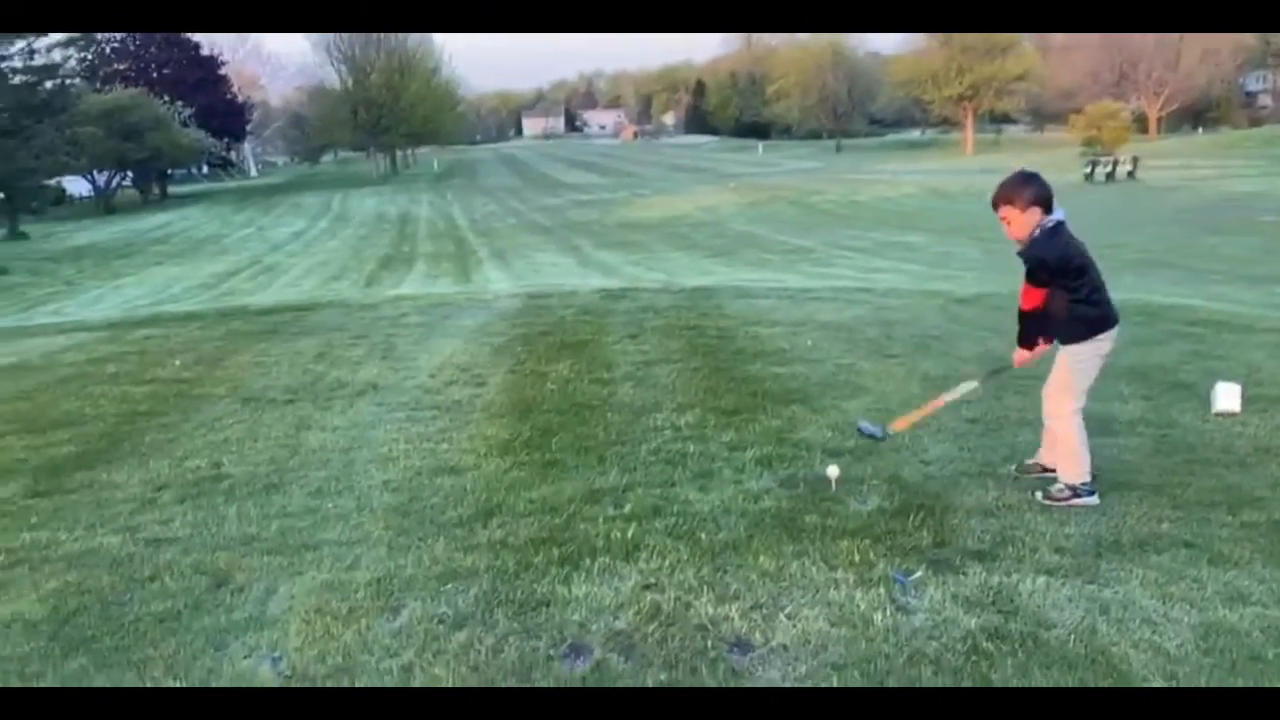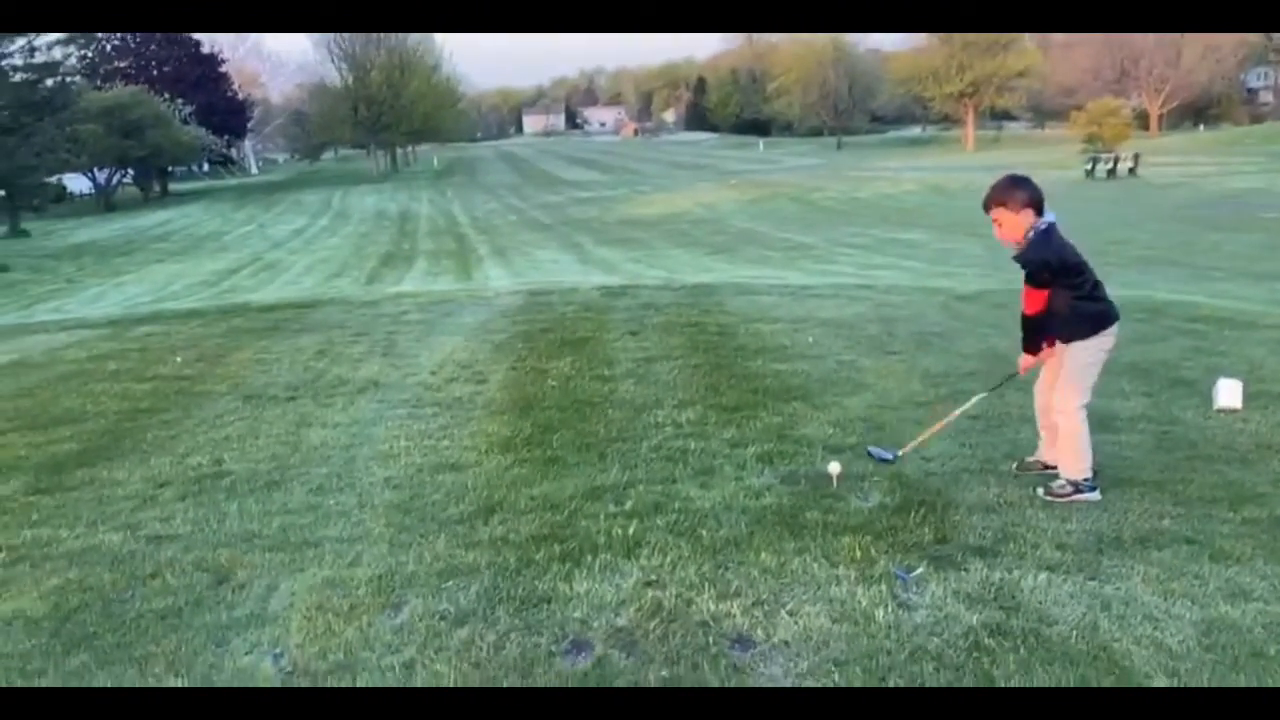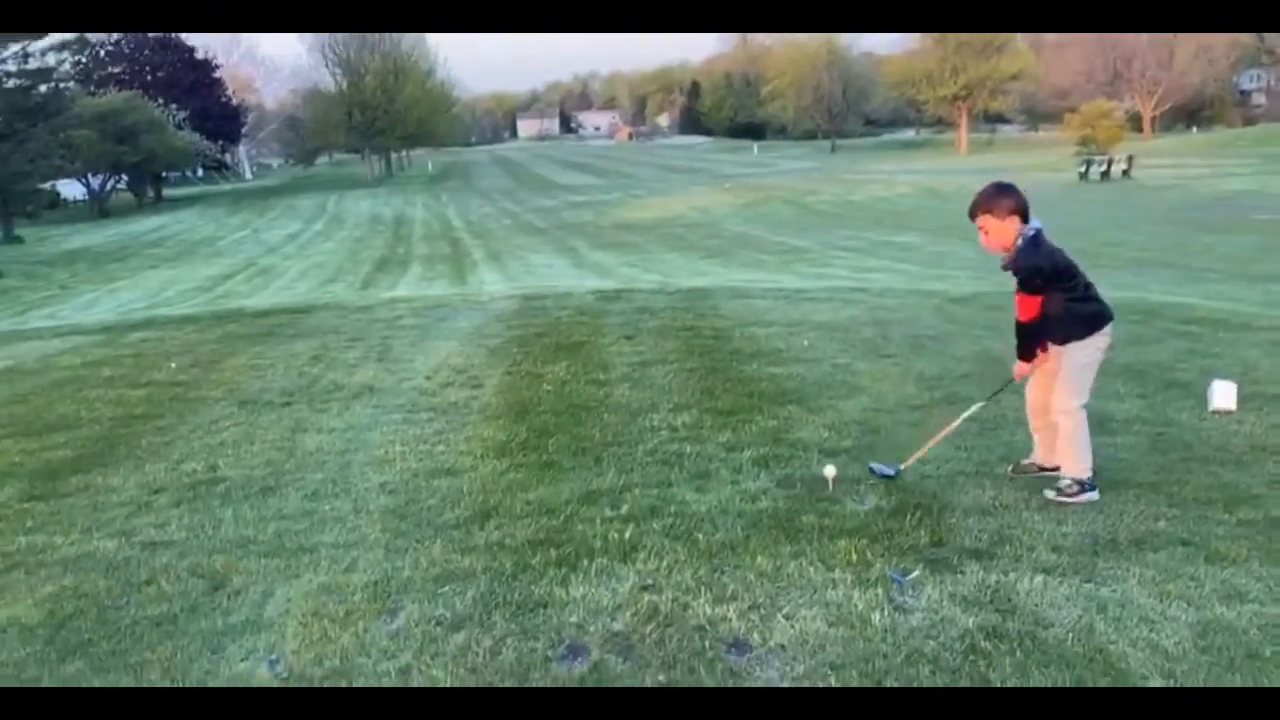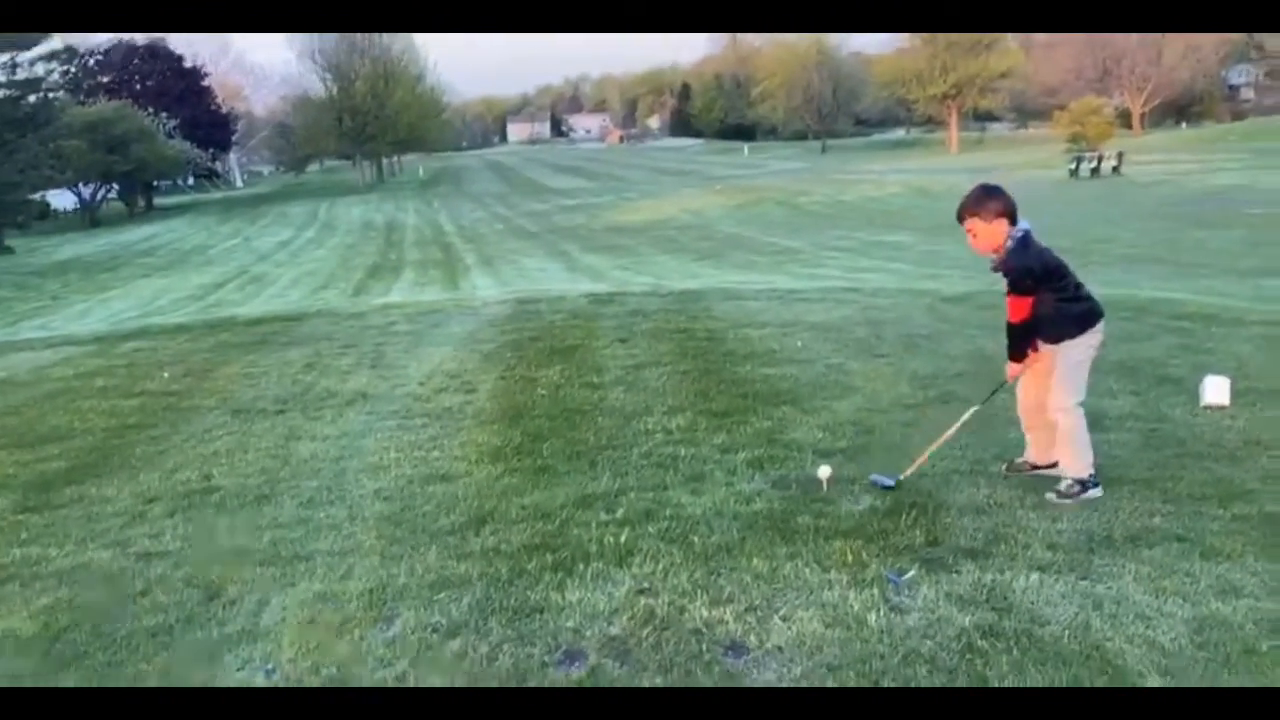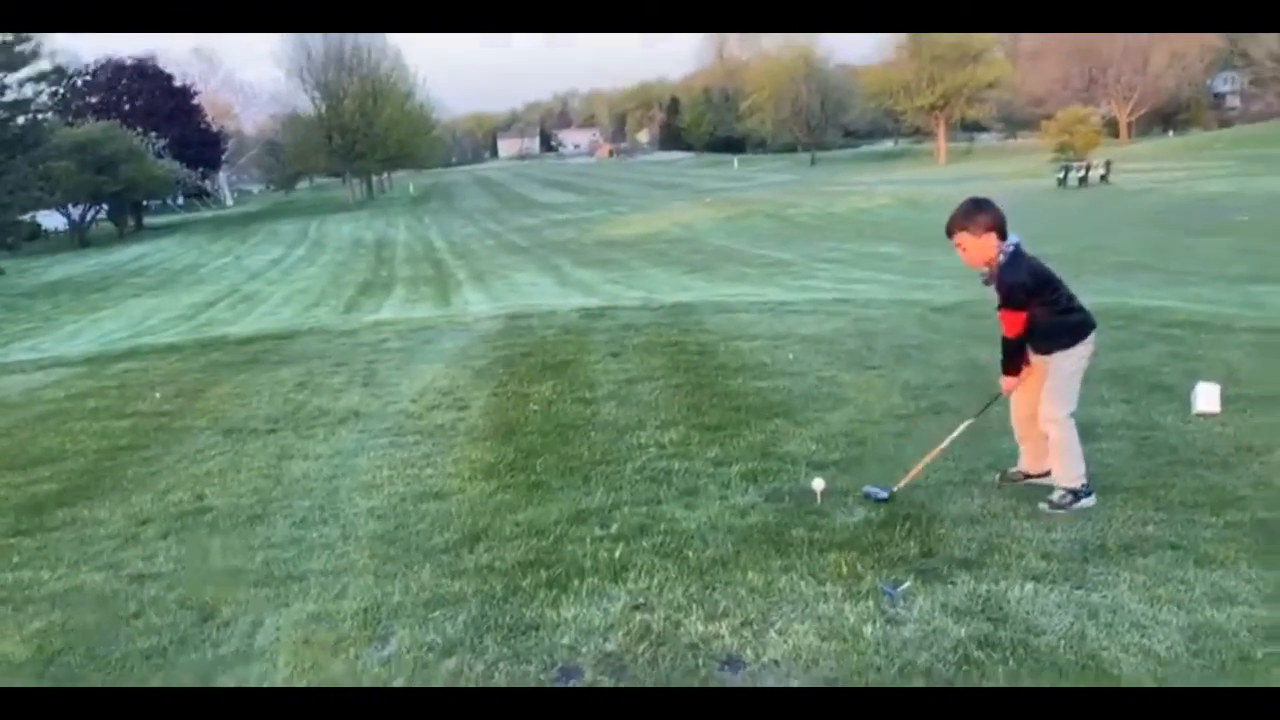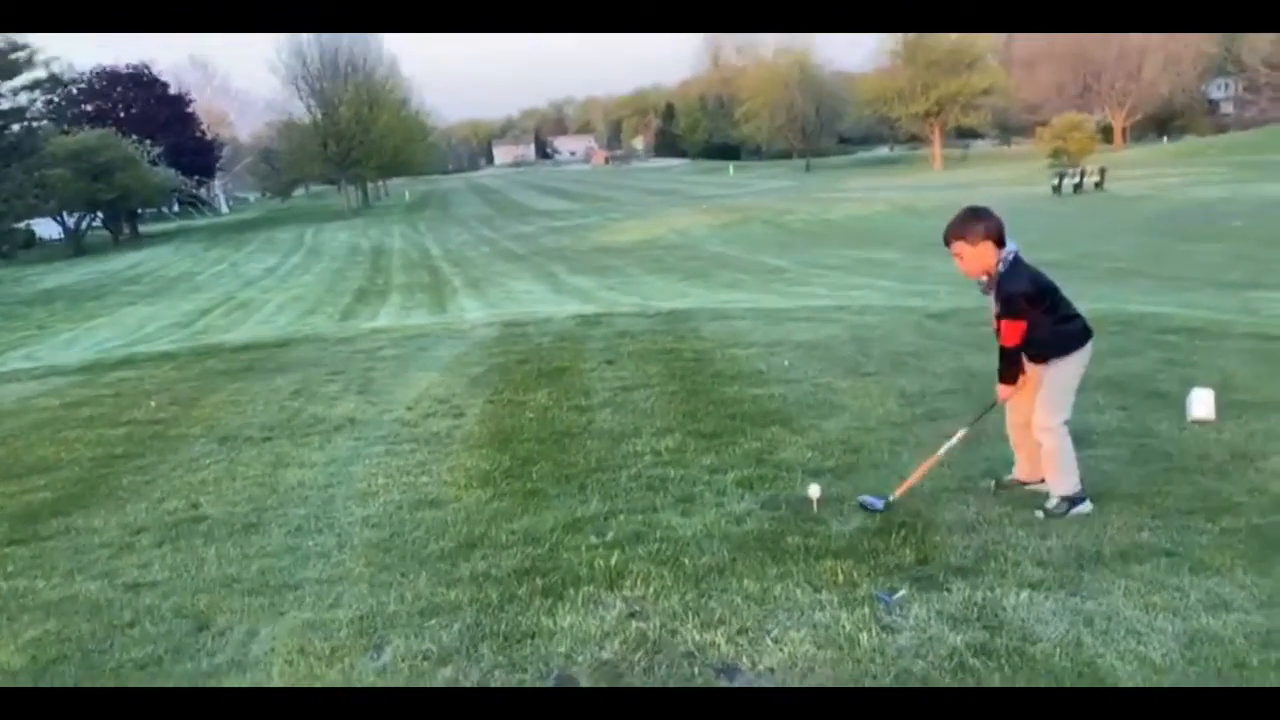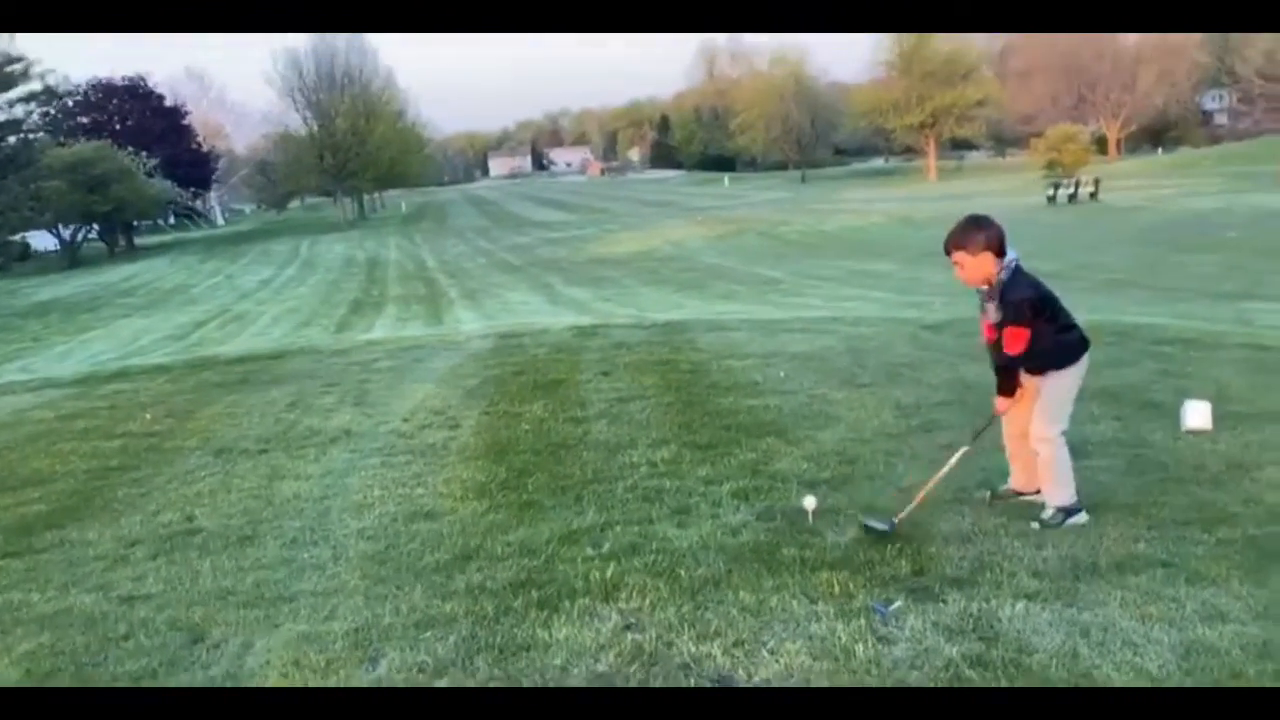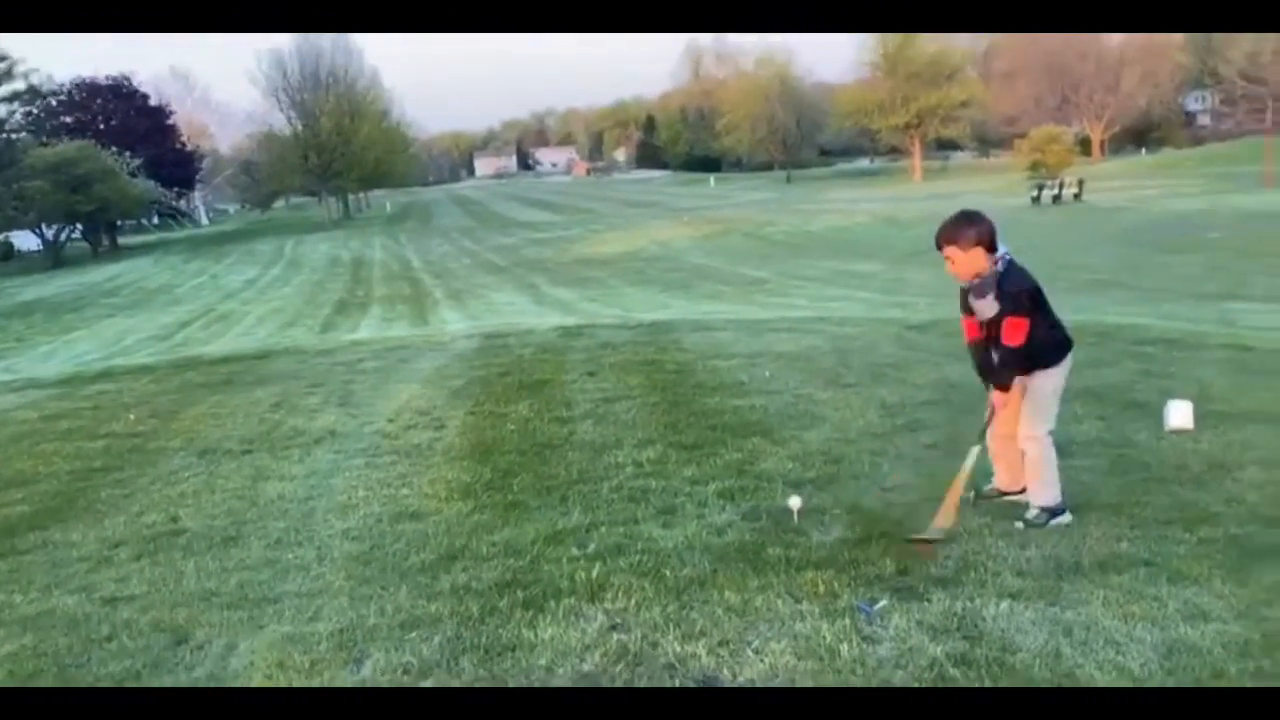
dt=0.1s
person 1, frame 1
left shoulder: (1041, 252)
right shoulder: (1053, 241)
left elbow: (1032, 305)
left wrist: (1024, 345)
right wrist: (1044, 338)
left hip: (1088, 336)
right hip: (1077, 332)
left knee: (1064, 406)
right knee: (1056, 397)
left ankle: (1078, 484)
right ankle: (1052, 459)
person 1, frame 2
left shoulder: (1039, 255)
right shoulder: (1045, 243)
left elbow: (1034, 307)
left wrist: (1030, 349)
right wrist: (1046, 343)
left hip: (1089, 333)
right hip: (1075, 331)
left knee: (1067, 402)
right knee: (1046, 393)
left ankle: (1080, 480)
right ankle: (1052, 456)
person 1, frame 3
left shoulder: (1031, 261)
right shoulder: (1029, 252)
left elbow: (1028, 315)
right elbow: (1035, 310)
left wrist: (1024, 356)
right wrist: (1039, 347)
left hip: (1086, 334)
right hip: (1062, 334)
left knee: (1066, 404)
right knee: (1038, 395)
left ankle: (1082, 479)
right ankle: (1049, 458)
person 1, frame 4
left shoulder: (1021, 262)
right shoulder: (1016, 253)
left elbow: (1019, 316)
right elbow: (1026, 309)
left wrist: (1015, 357)
right wrist: (1030, 348)
left hip: (1078, 332)
right hip: (1053, 333)
left knee: (1062, 403)
right knee: (1030, 393)
left ankle: (1083, 478)
right ankle: (1042, 456)
person 1, frame 5
left shoulder: (1015, 277)
right shoulder: (1003, 268)
left elbow: (1013, 330)
right elbow: (1011, 324)
left wrist: (1010, 371)
right wrist: (1020, 362)
left hip: (1070, 343)
right hip: (1043, 344)
left knee: (1053, 413)
right knee: (1023, 404)
left ankle: (1076, 486)
right ankle: (1036, 466)
person 1, frame 6
left shoulder: (1015, 285)
right shoulder: (999, 277)
left elbow: (1012, 339)
right elbow: (1004, 332)
left wrist: (1007, 379)
right wrist: (1015, 371)
left hip: (1067, 351)
right hip: (1039, 353)
left knee: (1046, 422)
right knee: (1018, 412)
left ankle: (1070, 494)
right ankle: (1031, 473)
person 1, frame 7
left shoulder: (1019, 293)
right shoulder: (989, 291)
left elbow: (1016, 350)
right elbow: (994, 339)
left wrist: (1005, 391)
right wrist: (1006, 384)
left hip: (1064, 363)
right hip: (1032, 366)
left knee: (1044, 433)
right knee: (1014, 423)
left ankle: (1065, 504)
right ankle: (1027, 483)
person 1, frame 8
left shoulder: (1014, 285)
right shoulder: (971, 288)
left elbow: (1015, 342)
right elbow: (975, 338)
left wrist: (1002, 385)
right wrist: (991, 380)
left hip: (1047, 363)
right hip: (1016, 366)
left knee: (1032, 432)
right knee: (999, 424)
left ankle: (1050, 504)
right ankle: (1011, 483)
